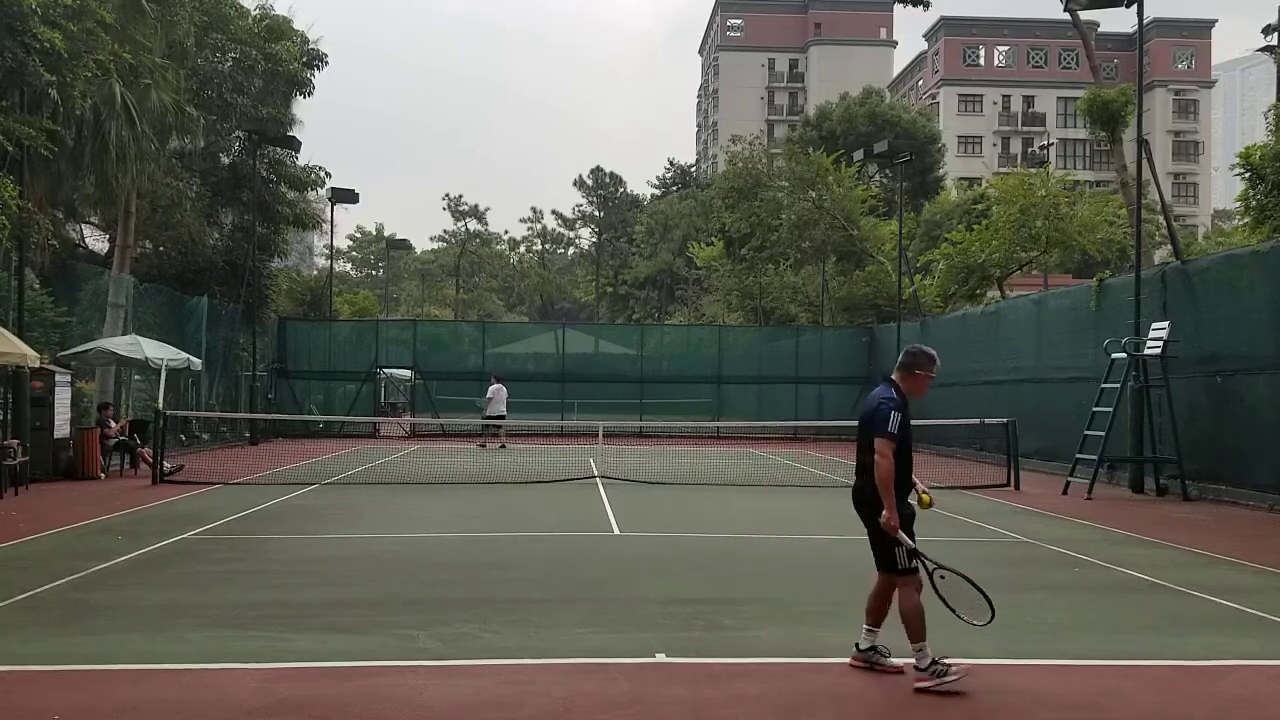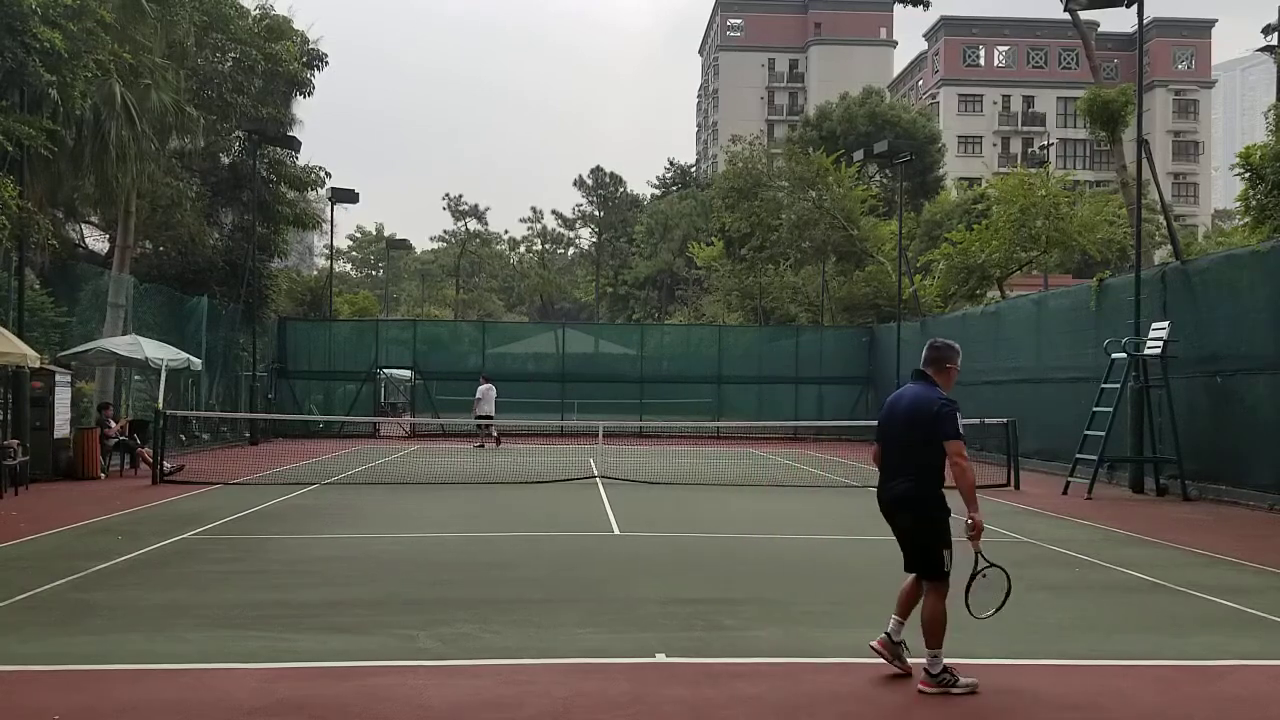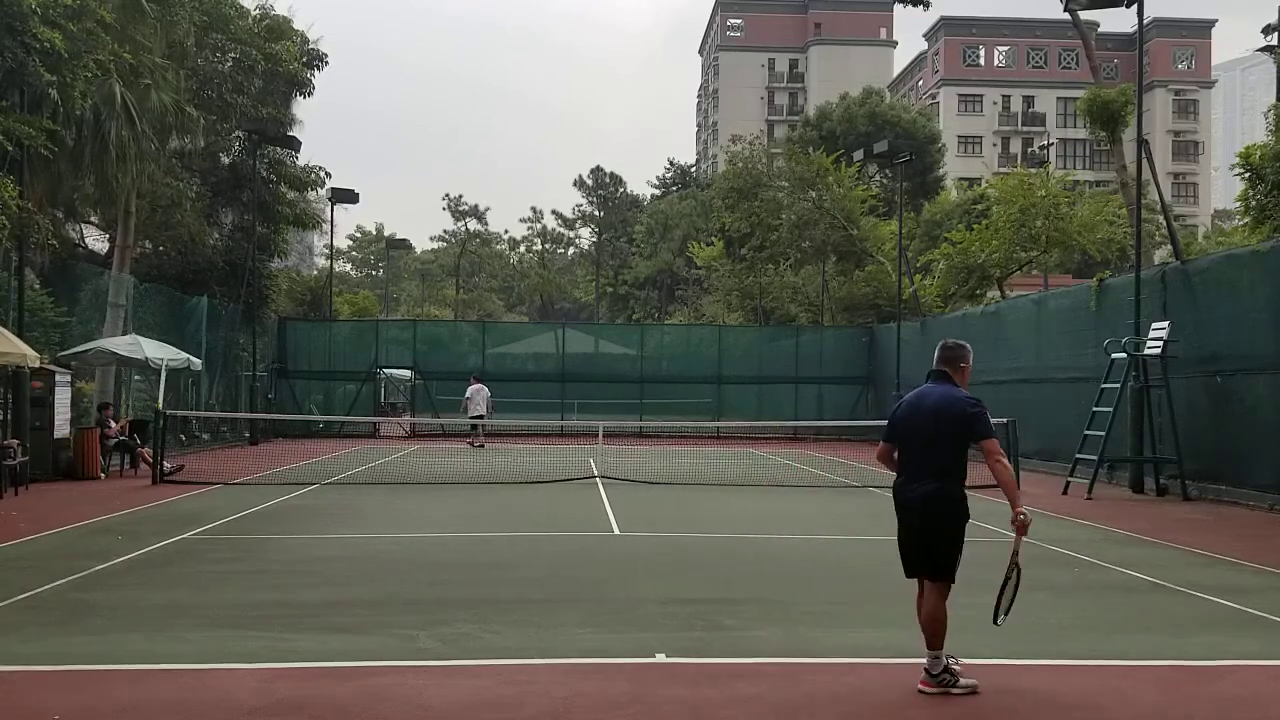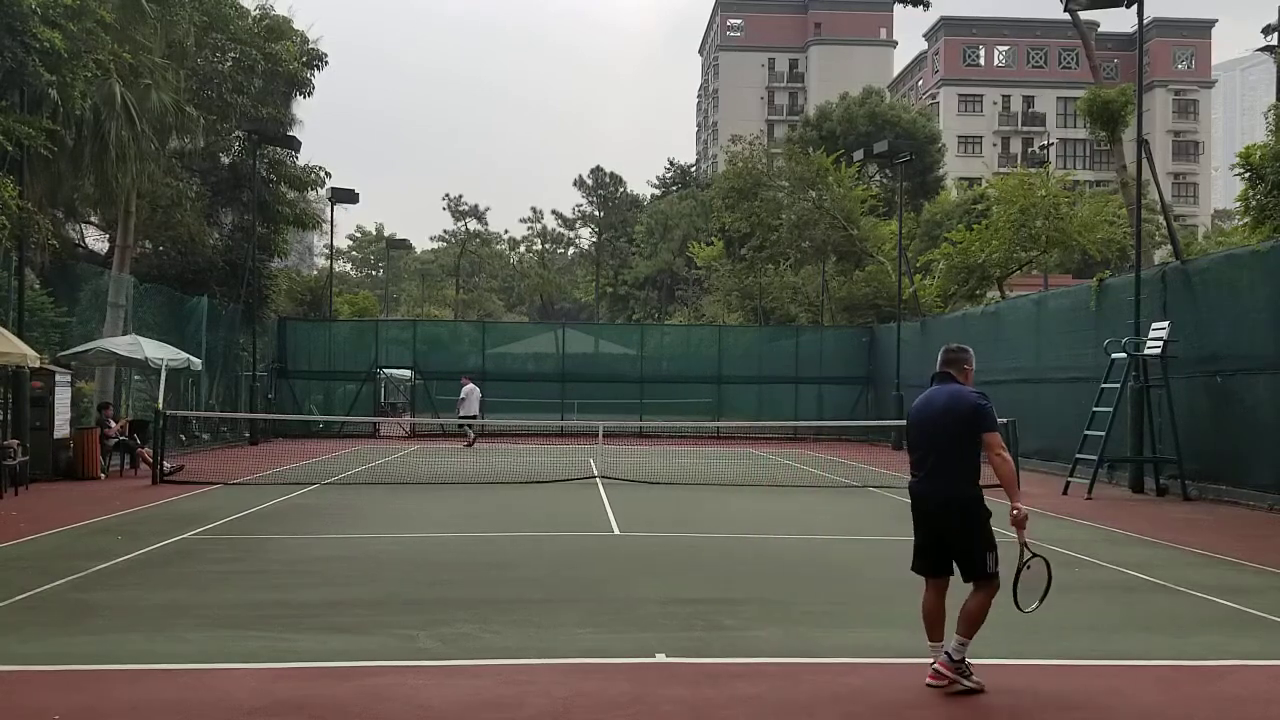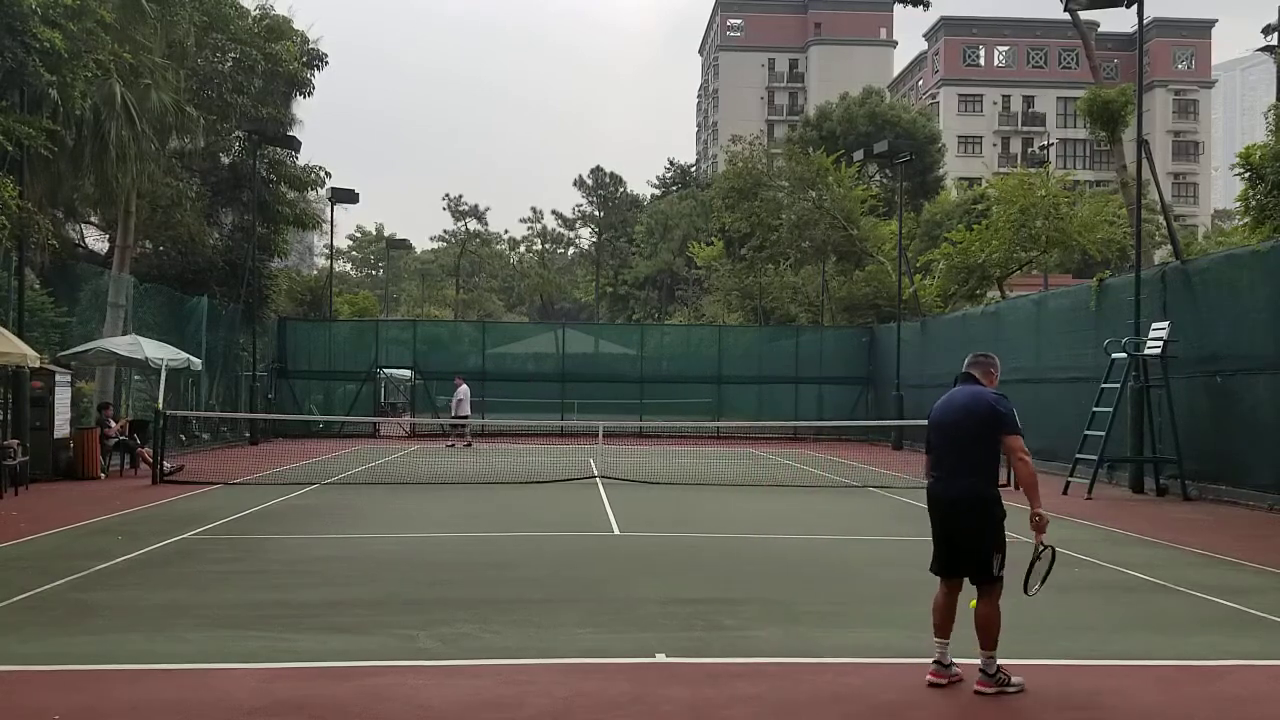
dt=0.3s
person 1, frame 1
left shoulder: (884, 399)
right shoulder: (891, 404)
right elbow: (883, 457)
left wrist: (913, 483)
right wrist: (890, 508)
left hip: (874, 498)
right hip: (881, 502)
left knee: (890, 575)
right knee: (910, 580)
left ankle: (866, 648)
right ankle: (926, 667)
person 1, frame 2
left shoulder: (895, 398)
right shoulder: (942, 403)
left elbow: (877, 454)
right elbow: (958, 460)
right wrist: (973, 510)
left hip: (892, 497)
right hip: (922, 502)
left knee: (923, 574)
right knee: (937, 586)
left ankle: (891, 638)
right ankle: (935, 672)
person 1, frame 3
left shoulder: (907, 402)
right shoulder: (967, 404)
left elbow: (883, 454)
right elbow: (996, 459)
right wrist: (1016, 506)
left hip: (907, 503)
right hip: (943, 505)
left knee: (925, 584)
right knee: (937, 587)
left ankle: (936, 661)
right ankle: (935, 672)
person 1, frame 4
left shoulder: (917, 405)
right shoulder: (973, 400)
right elbow: (997, 454)
right wrist: (1016, 501)
left hip: (923, 503)
right hip: (962, 504)
left knee: (935, 584)
right knee: (986, 583)
left ankle: (940, 663)
right ankle: (955, 657)
person 1, frame 5
left shoulder: (939, 405)
right shoulder: (995, 402)
right elbow: (1019, 458)
right wrist: (1036, 507)
left hip: (940, 503)
right hip: (978, 504)
left knee: (948, 583)
right knee: (988, 589)
left ankle: (940, 663)
right ankle: (989, 673)
